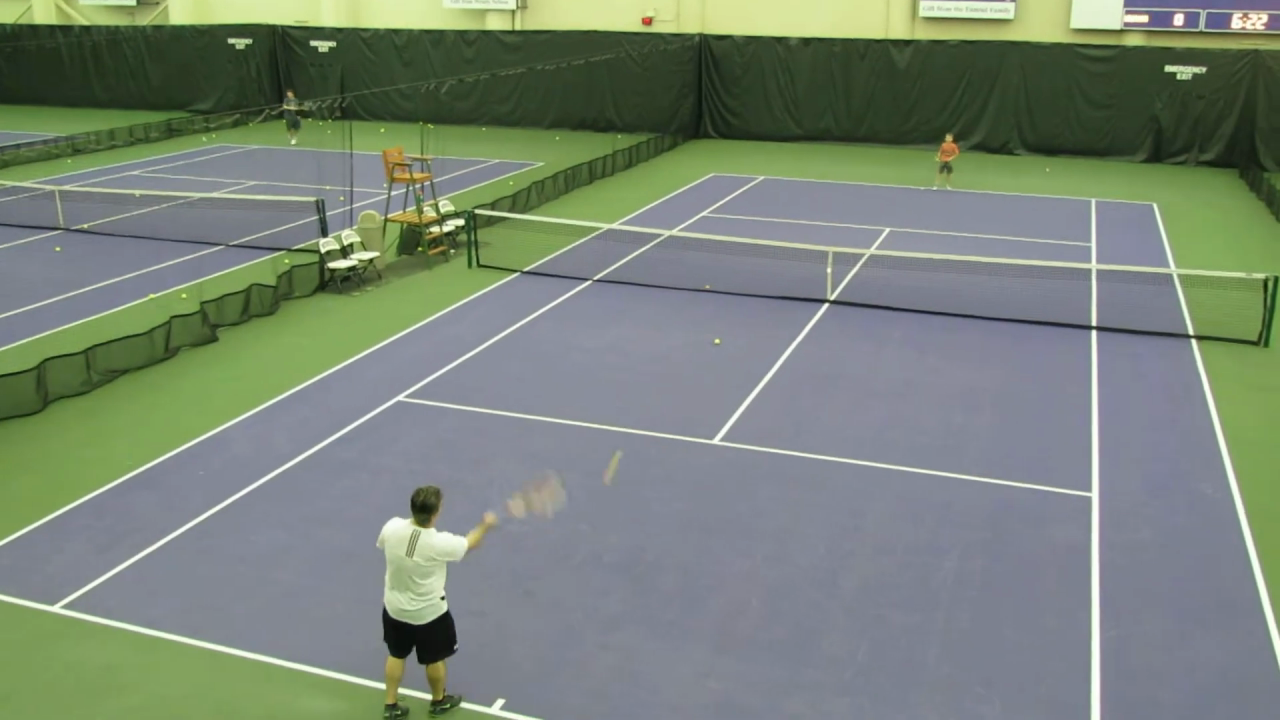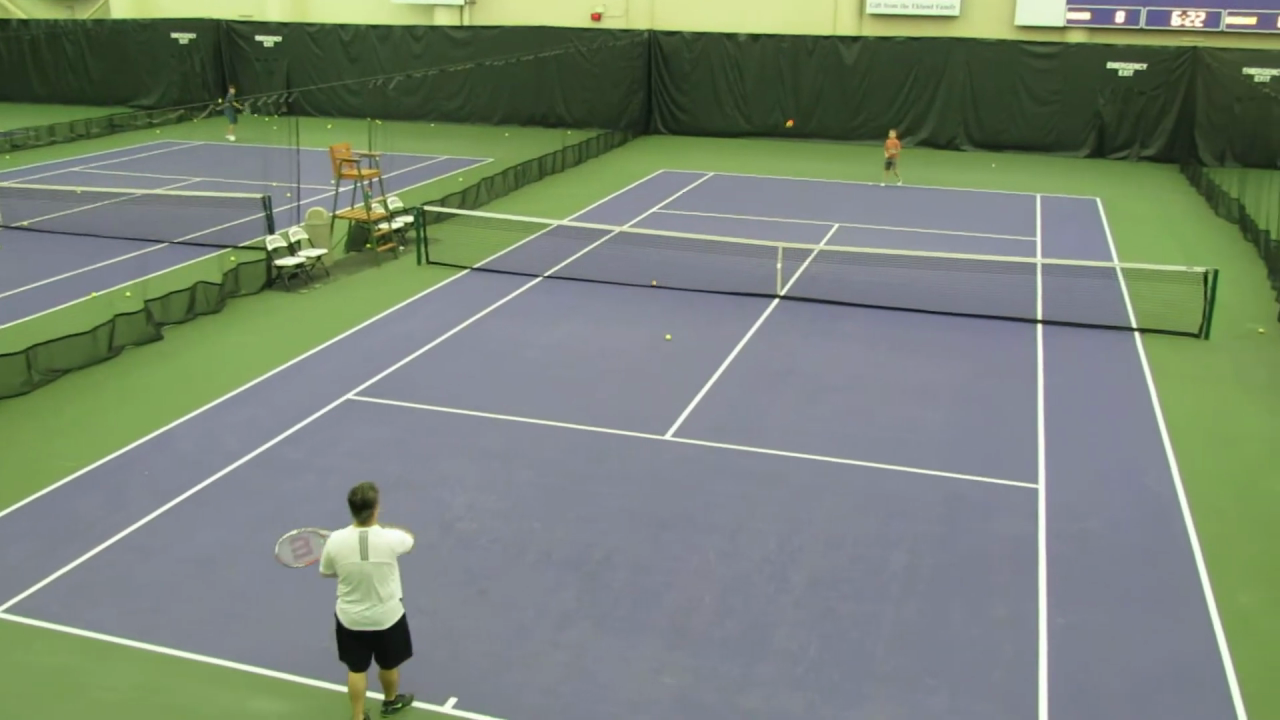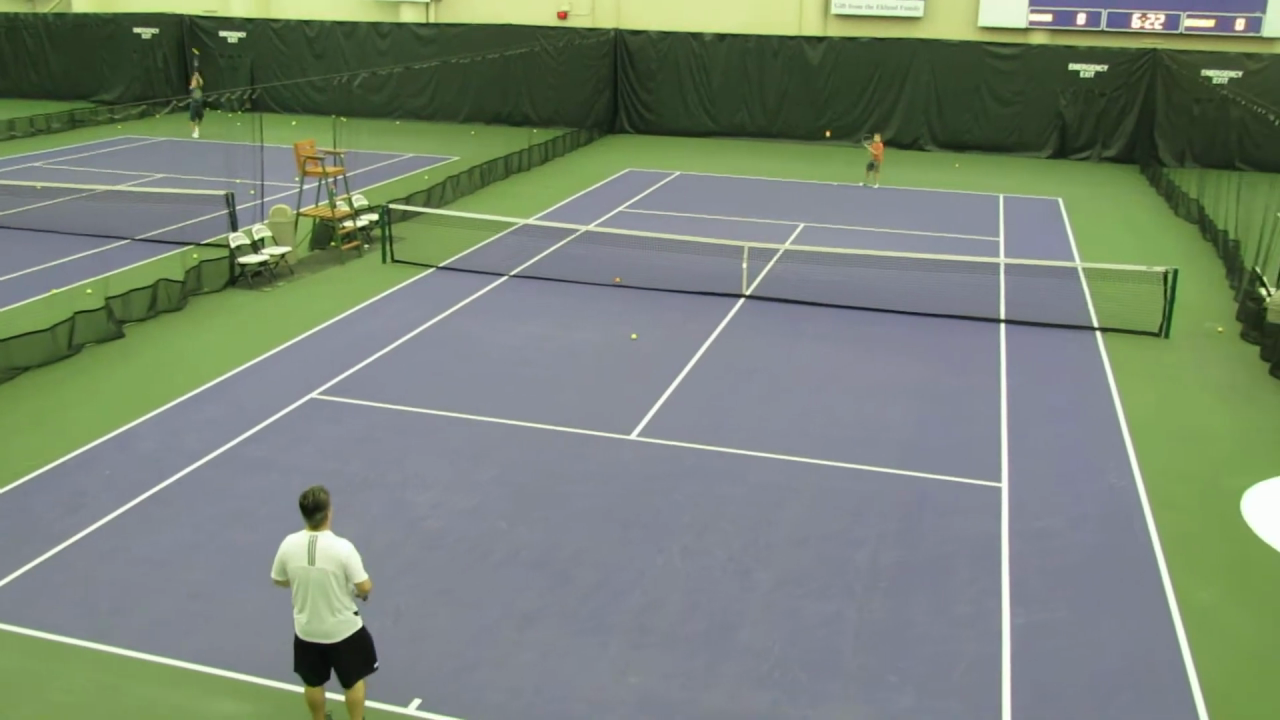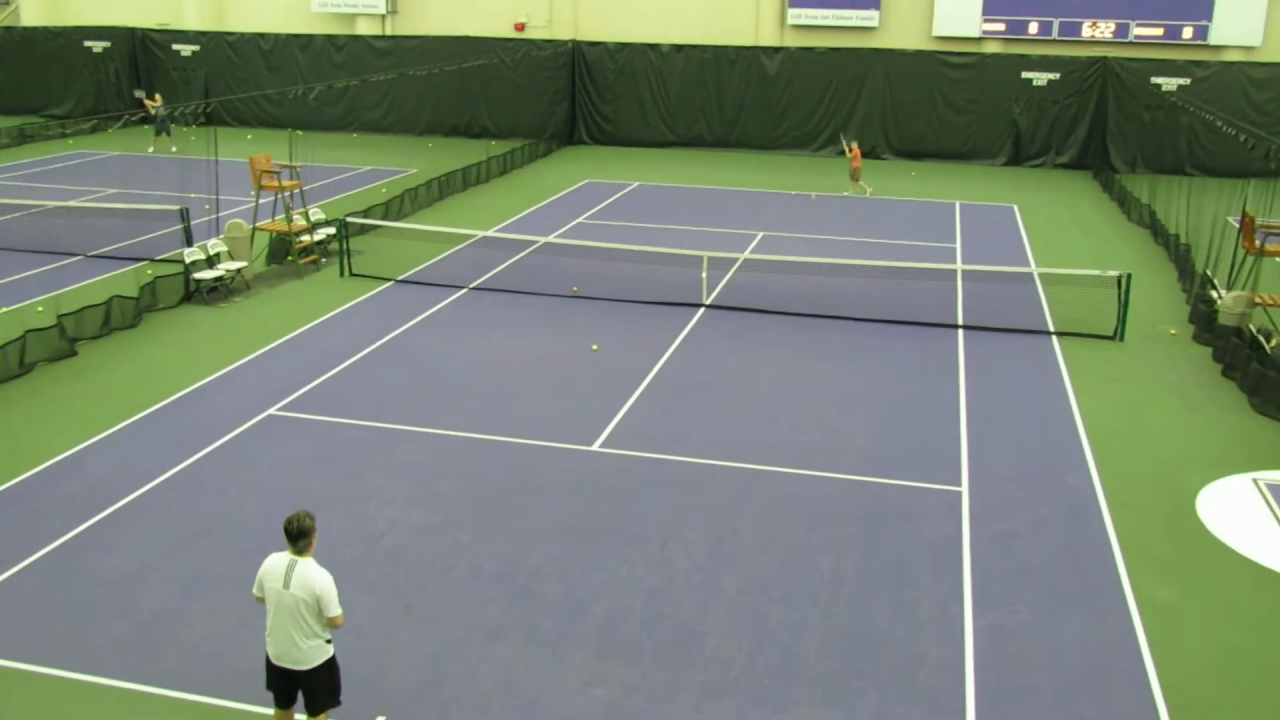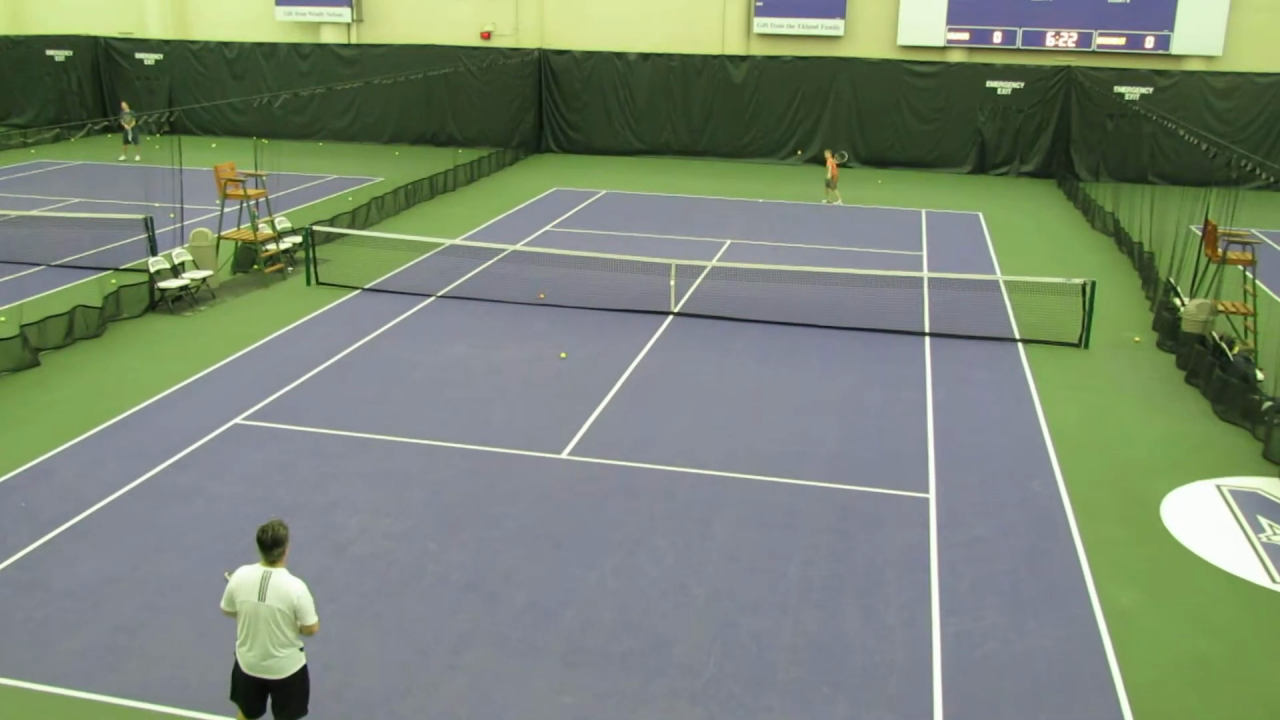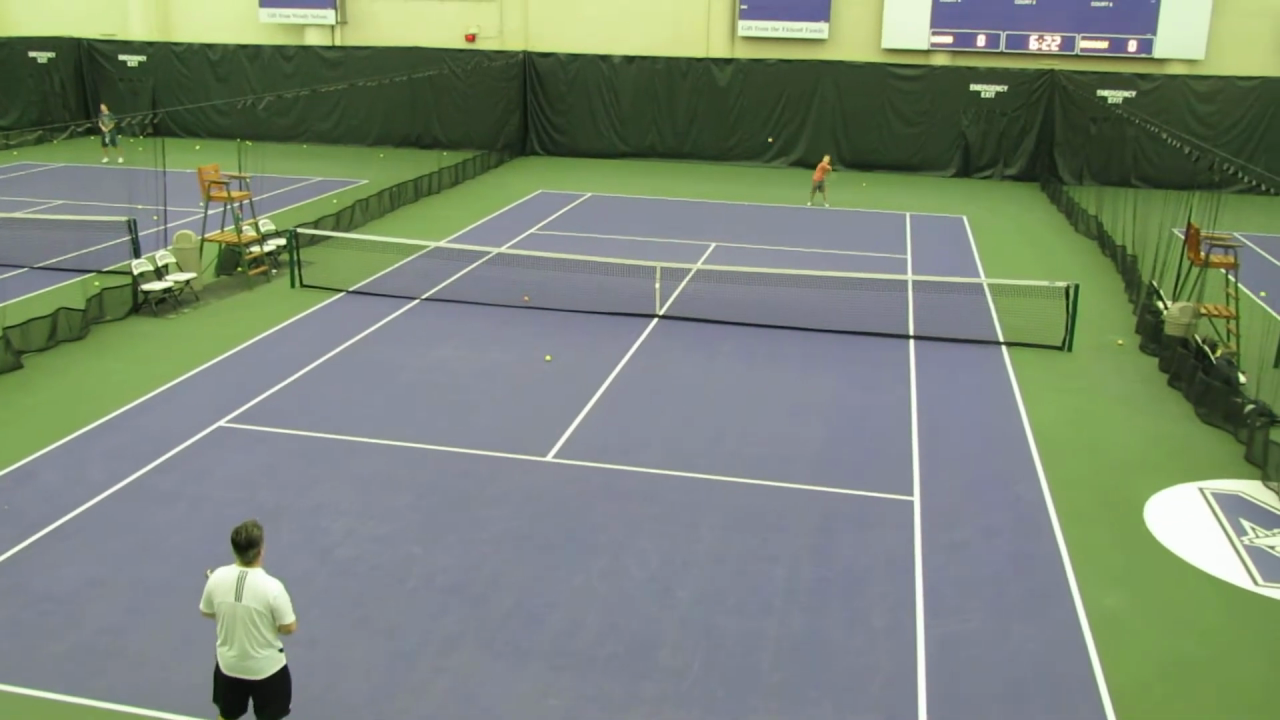
dt=0.5s
person 1, frame 1
left shoulder: (392, 527)
right shoulder: (441, 543)
right elbow: (469, 543)
right wrist: (485, 526)
left hip: (394, 608)
right hip: (429, 613)
left knee: (396, 654)
right knee: (435, 659)
right ankle: (439, 701)
person 1, frame 2
left shoulder: (336, 540)
right shoulder: (391, 539)
left elbow: (327, 572)
right elbow: (409, 538)
right wrist: (383, 527)
left hip: (350, 618)
right hip: (387, 617)
left knee: (356, 669)
right knee: (389, 664)
person 1, frame 3
left shoulder: (289, 544)
right shoulder: (342, 548)
left elbow: (279, 580)
right elbow: (365, 588)
right wrist: (359, 593)
left hip: (307, 630)
right hip: (344, 629)
left knee: (313, 682)
right knee: (354, 680)
person 1, frame 4
left shoulder: (270, 563)
right shoulder: (320, 577)
left elbow: (259, 597)
right elbow: (336, 621)
right wrist: (320, 613)
left hip: (277, 653)
right hip: (313, 658)
person 1, frame 5
left shoulder: (240, 576)
right shoulder: (295, 587)
left elbow: (228, 611)
right elbow: (311, 629)
left hip: (248, 662)
right hip: (285, 667)
person 1, frame 6
left shoulder: (217, 578)
right shoulder: (272, 587)
left elbow: (207, 612)
right elbow: (289, 628)
left hip: (229, 664)
right hip: (266, 668)
